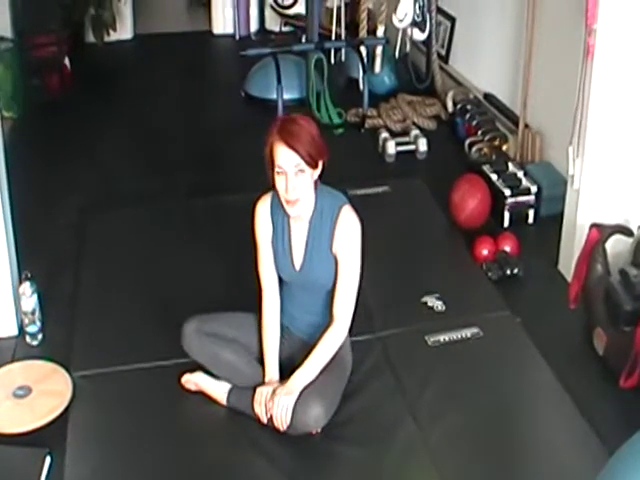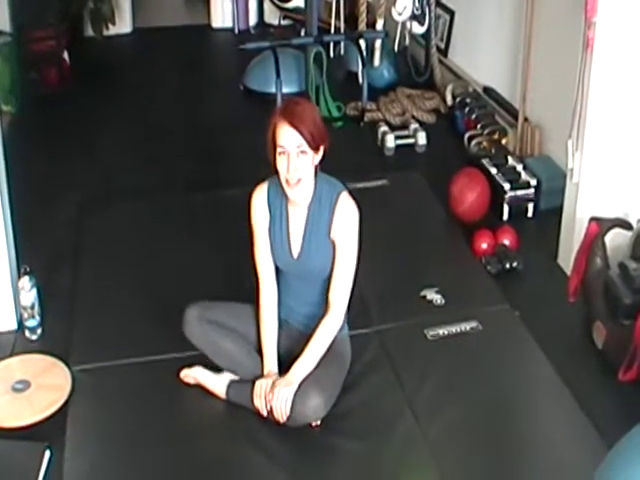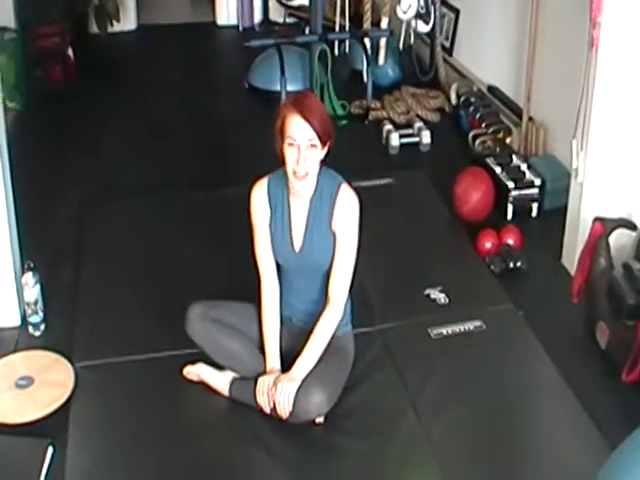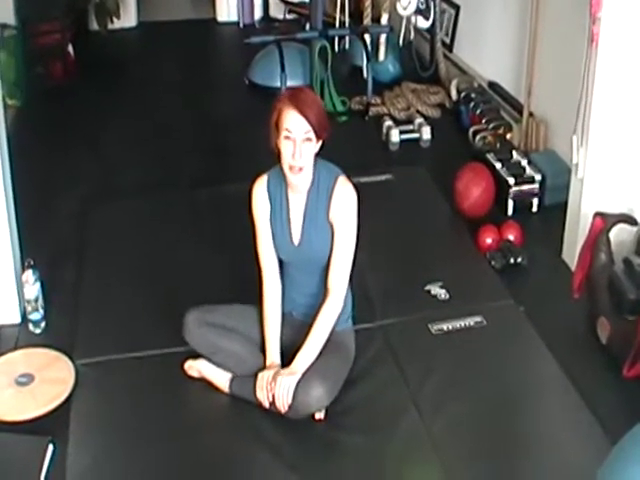
dt=0.4s
person 1, frame 1
left shoulder: (343, 220)
right shoulder: (266, 209)
left elbow: (341, 322)
right elbow: (270, 295)
left wrist: (293, 386)
right wrist: (272, 377)
left hip: (325, 343)
right hip: (281, 329)
left knee: (310, 415)
right knee: (193, 333)
left ankle: (225, 390)
right ankle: (272, 388)
person 1, frame 2
left shoulder: (341, 207)
right shoulder: (262, 198)
left elbow: (337, 309)
right elbow: (267, 286)
left wrist: (292, 378)
right wrist: (270, 370)
left hip: (324, 336)
right hip: (279, 322)
left knee: (308, 406)
right knee: (195, 319)
left ankle: (225, 383)
right ankle: (270, 379)
person 1, frame 3
left shoulder: (343, 200)
right shoulder: (263, 193)
left elbow: (336, 302)
right elbow: (268, 283)
left wrist: (295, 374)
right wrist: (273, 366)
left hip: (328, 333)
right hip: (283, 321)
left knee: (312, 403)
right knee: (197, 319)
left ankle: (225, 381)
right ankle: (272, 376)
person 1, frame 4
left shoulder: (340, 192)
right shoulder: (263, 189)
left elbow: (336, 294)
right elbow: (270, 277)
left wrist: (296, 368)
right wrist: (272, 362)
left hip: (330, 328)
right hip: (285, 317)
left knee: (313, 396)
right knee: (195, 324)
left ankle: (228, 379)
